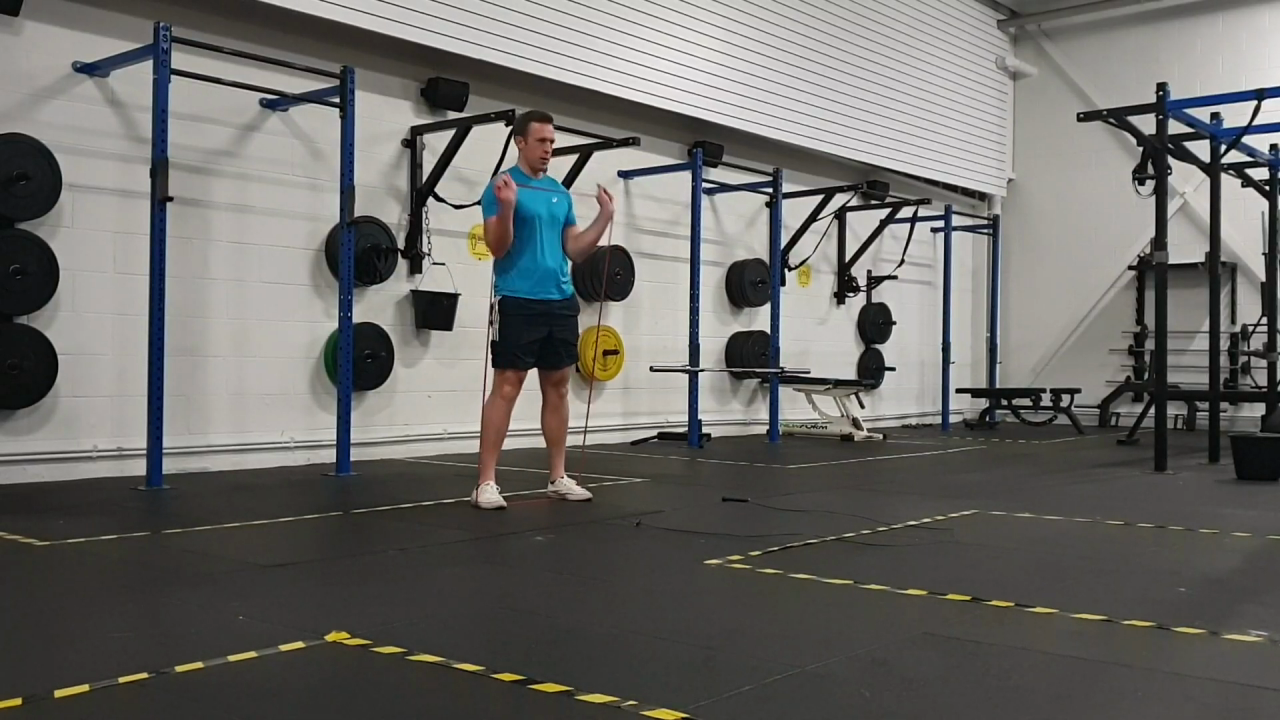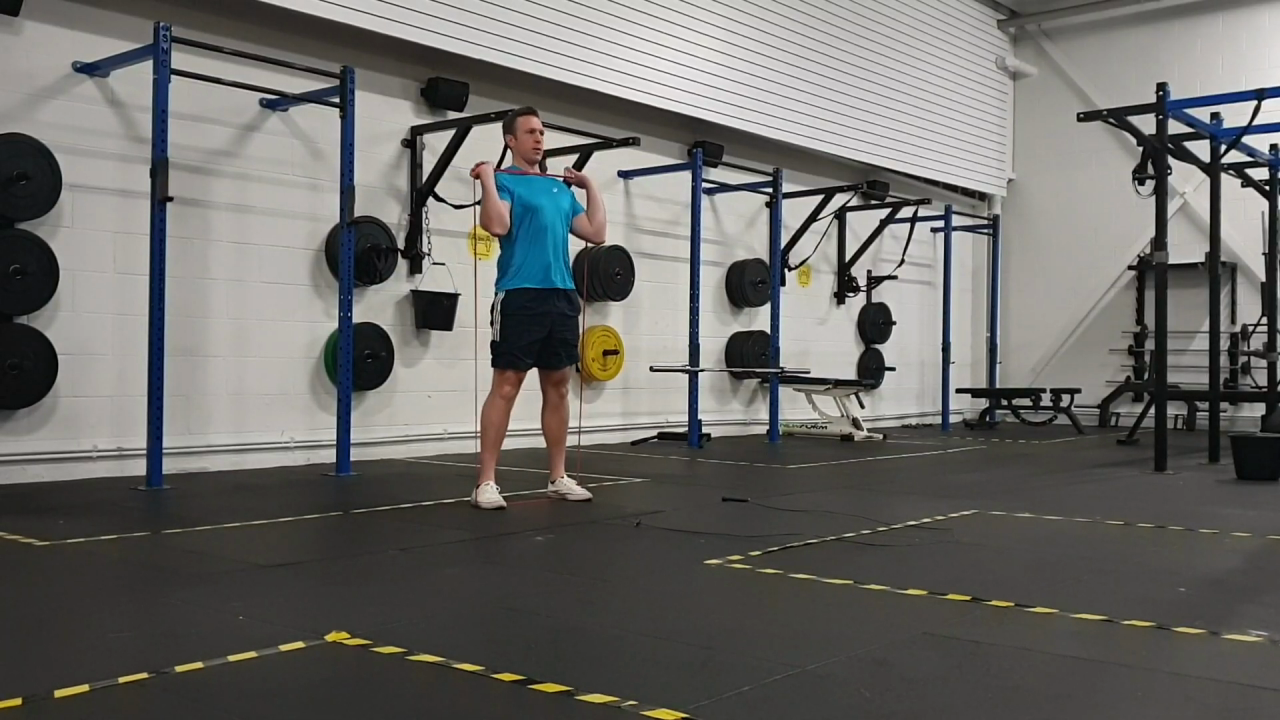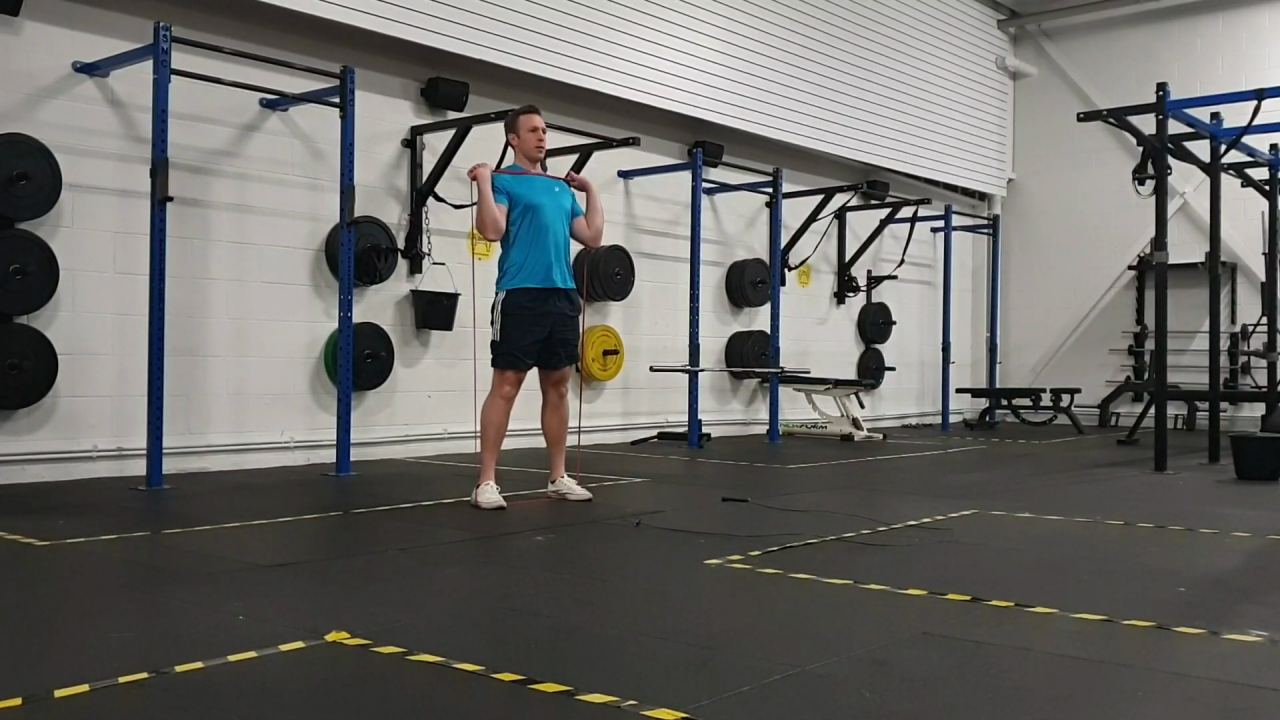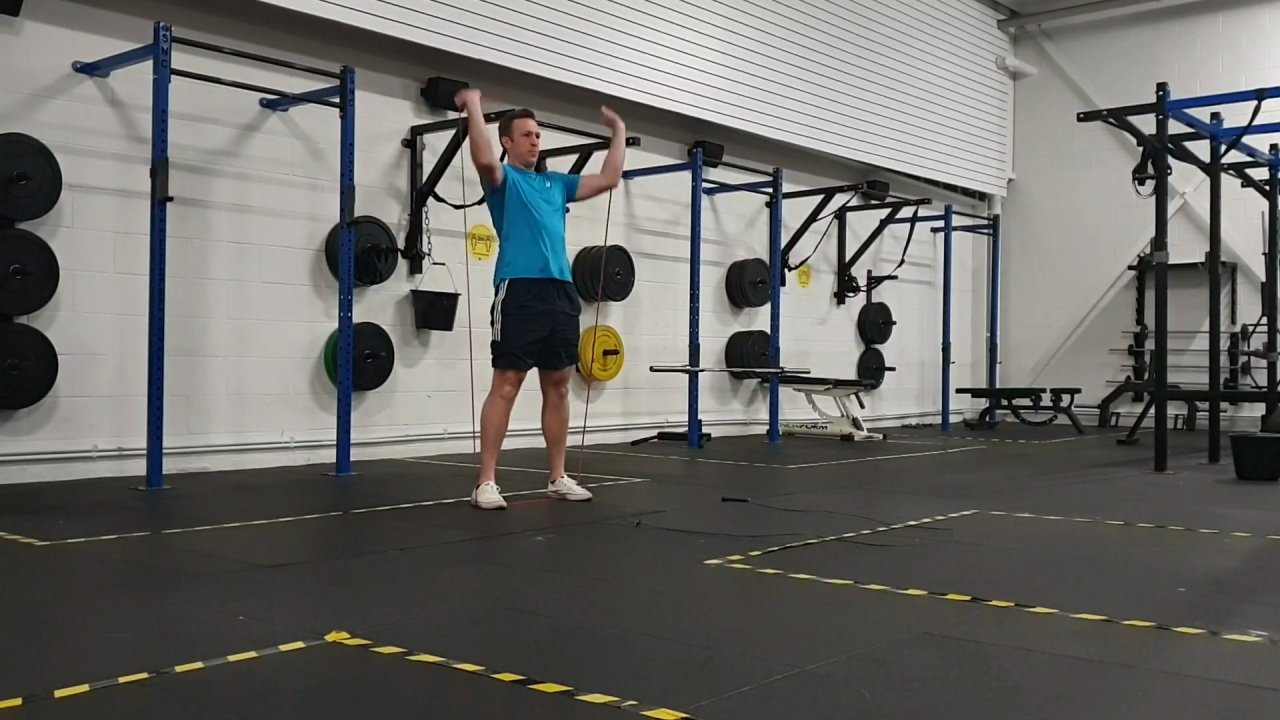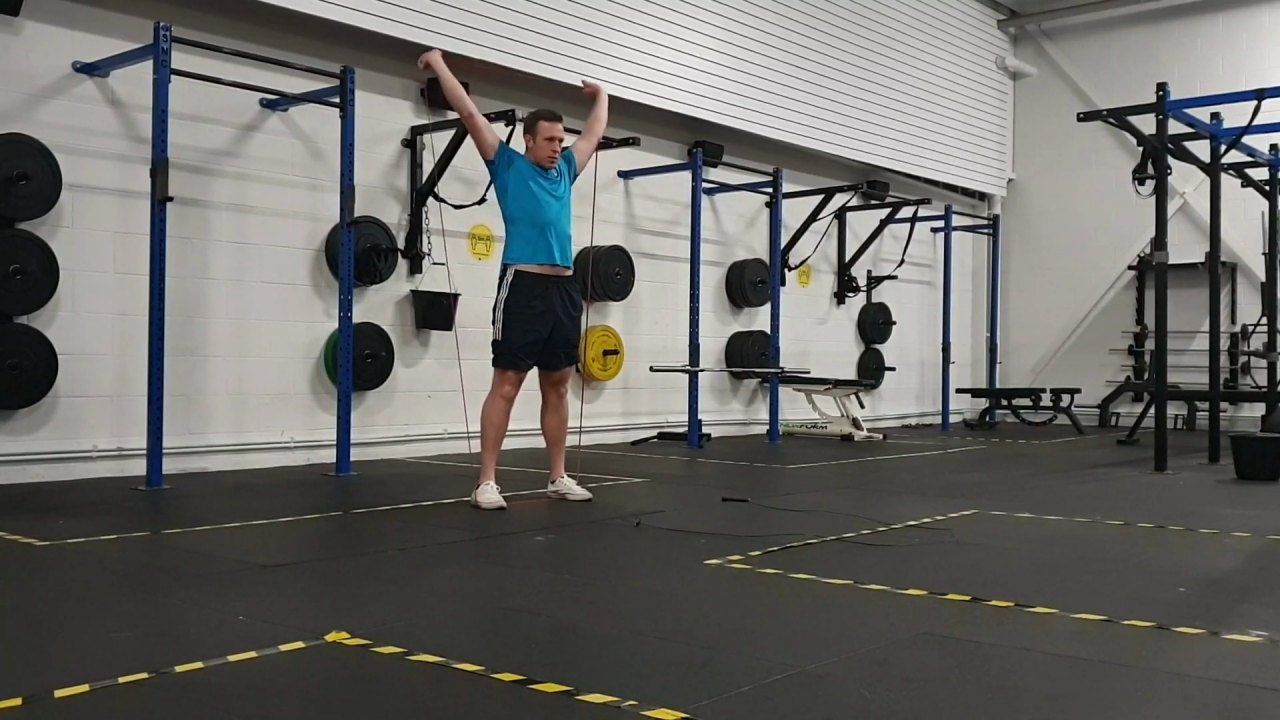
dt=0.5s
person 1, frame 1
left shoulder: (560, 192)
right shoulder: (504, 186)
left elbow: (574, 249)
right elbow: (498, 246)
left wrist: (603, 217)
right wrist: (505, 205)
left hip: (561, 301)
right hip: (518, 301)
left knee: (557, 387)
right knee: (506, 387)
left ankle: (558, 477)
right ankle: (486, 482)
person 1, frame 2
left shoulder: (561, 189)
right shoulder: (504, 181)
left elbow: (596, 233)
right elbow: (497, 225)
left wrist: (590, 186)
right wrist: (486, 178)
left hip: (562, 297)
right hip: (520, 296)
left knee: (558, 387)
right knee: (505, 387)
left ankle: (558, 477)
right ankle: (486, 482)
person 1, frame 3
left shoulder: (561, 188)
right shoulder: (503, 181)
left elbow: (592, 237)
right elbow: (491, 231)
left wrist: (591, 192)
right wrist: (484, 182)
left hip: (563, 296)
right hip: (520, 295)
left knee: (557, 387)
right knee: (506, 386)
left ankle: (559, 477)
right ankle: (486, 482)
person 1, frame 4
left shoulder: (556, 184)
right shoulder: (503, 178)
left elbow: (609, 179)
right elbow: (484, 161)
left wrist: (618, 131)
right wrist: (474, 109)
left hip: (562, 294)
right hip: (519, 292)
left knee: (558, 387)
right knee: (505, 386)
left ankle: (558, 477)
right ankle: (486, 481)
person 1, frame 5
left shoulder: (564, 172)
right shoulder: (508, 165)
left elbow: (594, 133)
right elbow: (470, 114)
left wrist: (600, 95)
right wrist: (438, 63)
left hip: (565, 290)
right hip: (522, 288)
left knee: (557, 386)
right knee: (506, 386)
left ankle: (558, 477)
right ankle: (486, 481)
